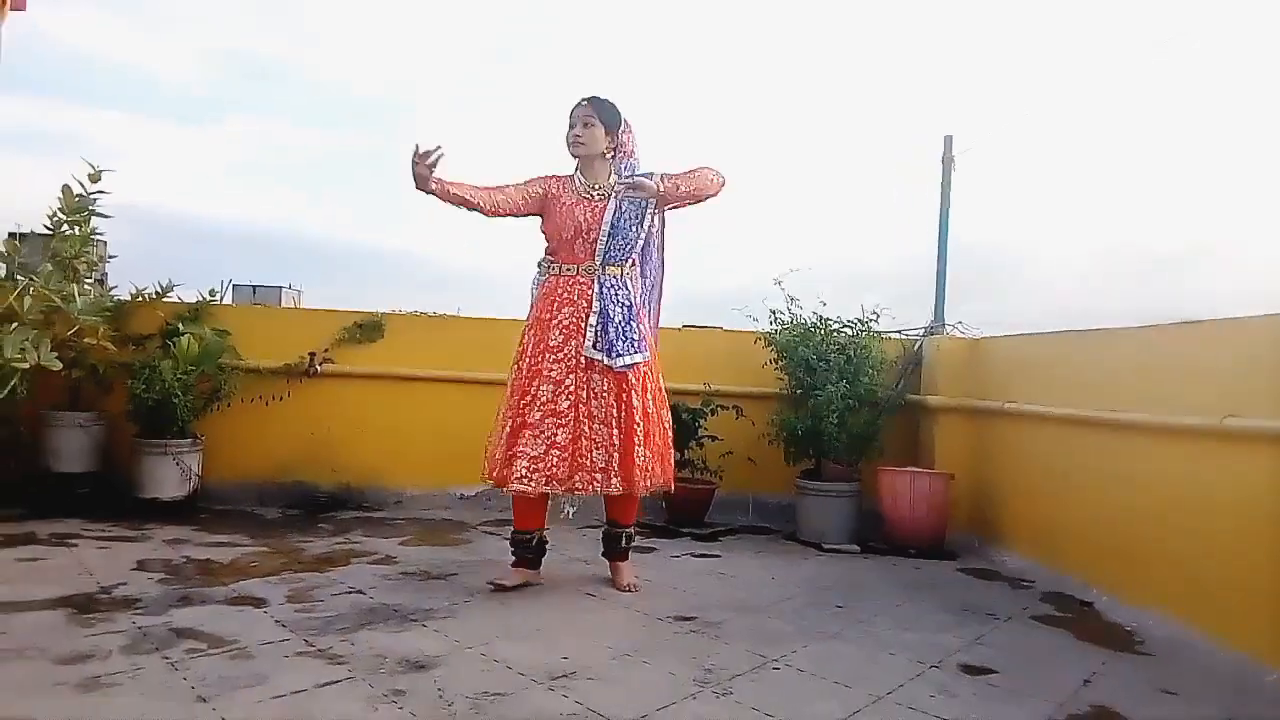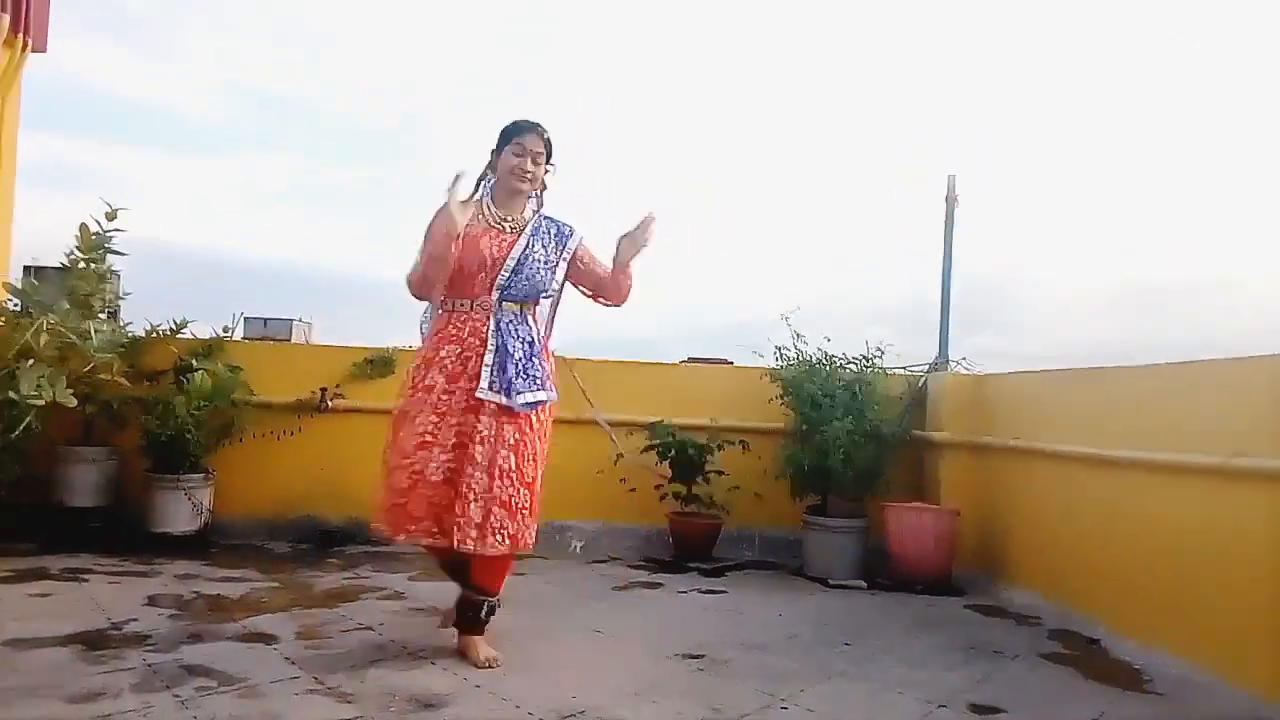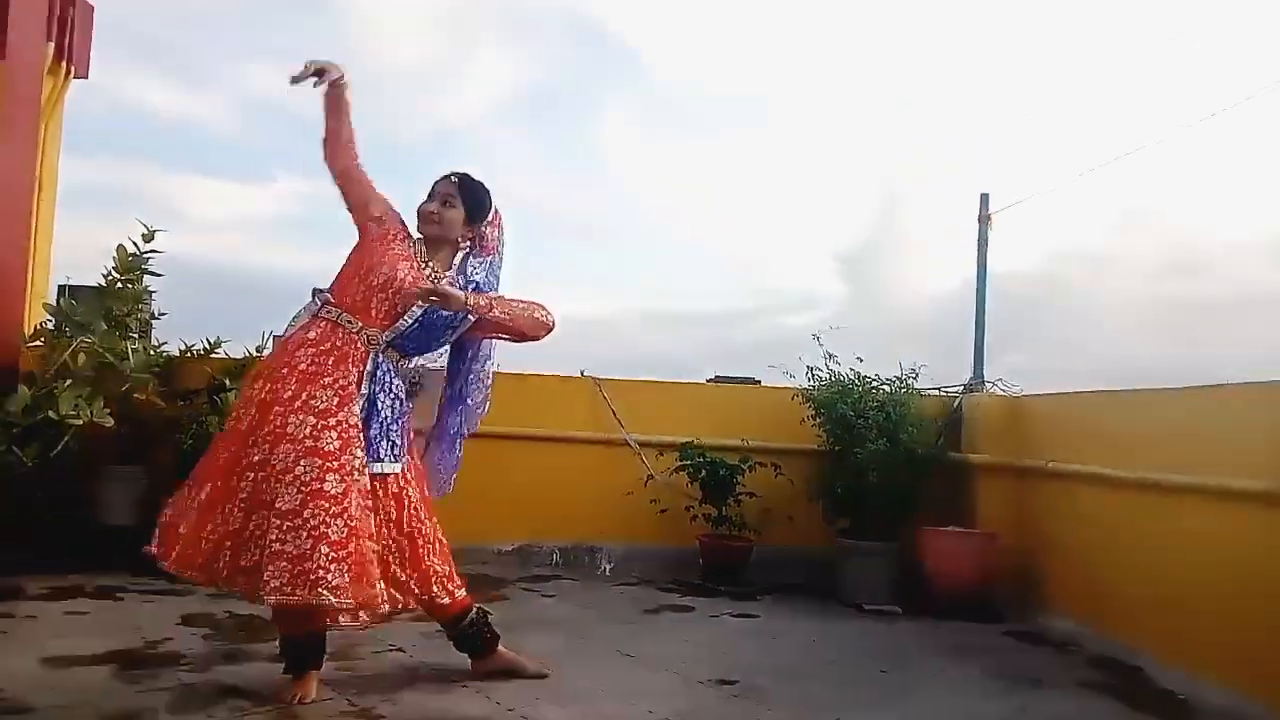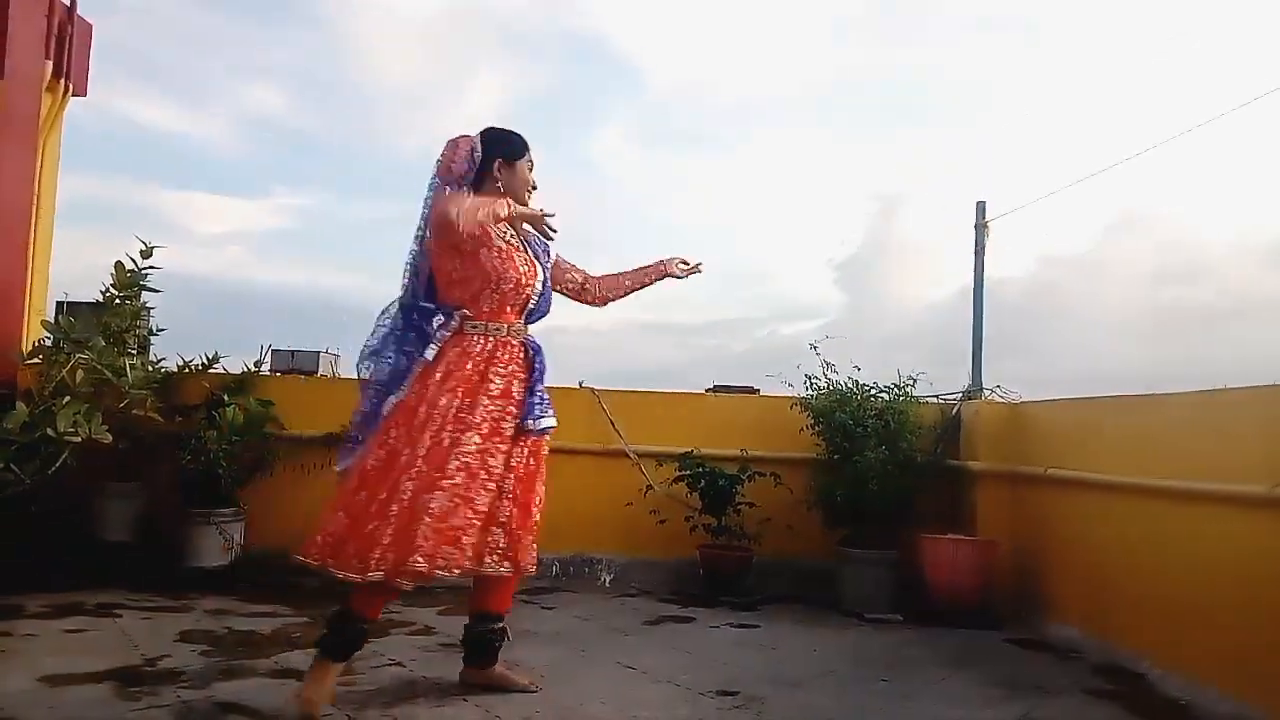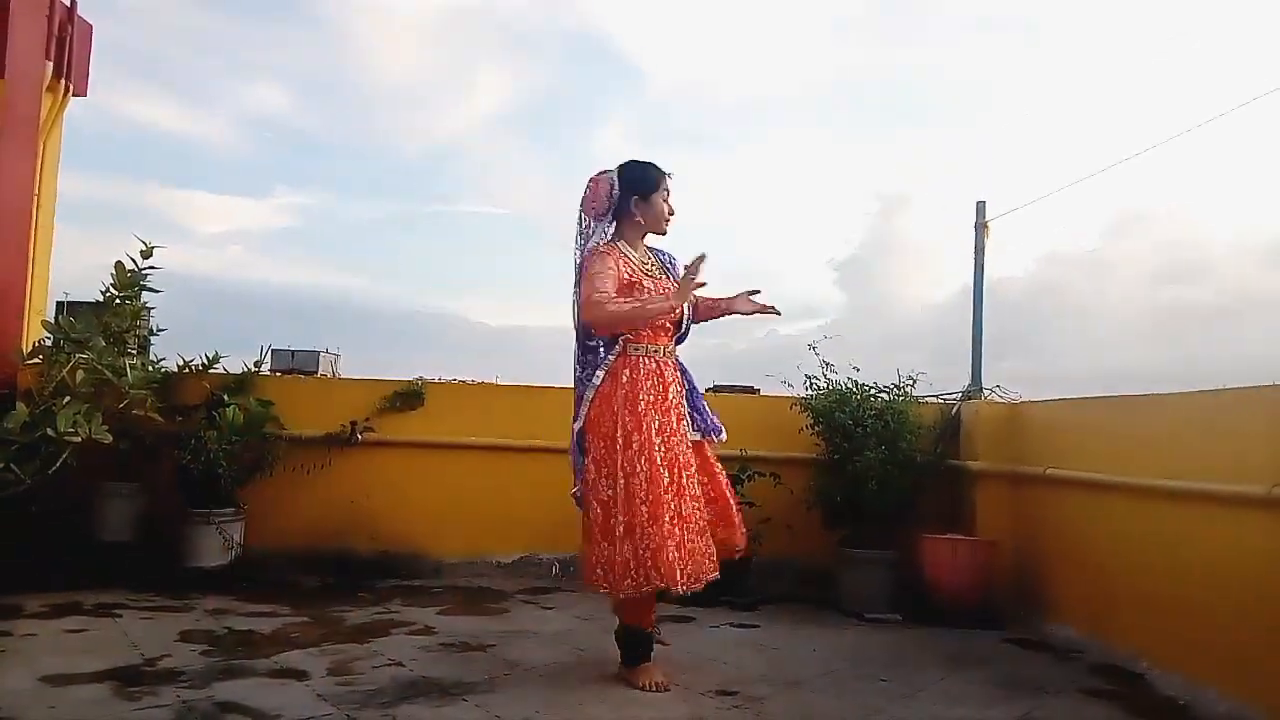
dt=0.7s
person 1, frame 1
left shoulder: (643, 189)
right shoulder: (552, 189)
left elbow: (712, 179)
right elbow: (487, 200)
left wrist: (659, 188)
right wrist: (431, 182)
left hip: (618, 325)
right hip: (557, 323)
left knee: (622, 438)
right knee: (538, 436)
left ankle: (619, 554)
right ankle: (527, 557)
person 1, frame 2
left shoulder: (557, 236)
right shoulder: (457, 216)
left elbow: (611, 293)
right elbow: (424, 288)
left wrist: (626, 254)
right wrist: (450, 226)
left hip: (520, 371)
right hip: (452, 361)
left knee: (504, 496)
right knee: (427, 483)
left ankle: (473, 625)
right ankle: (469, 585)
person 1, frame 3
left shoulder: (472, 303)
right shoulder: (387, 233)
left elbow: (540, 321)
right elbow: (340, 157)
left wrist: (470, 305)
right wrist: (335, 89)
left hip: (369, 401)
right hip: (305, 377)
left knee: (403, 532)
right knee: (296, 521)
left ankle: (482, 646)
right ankle: (304, 661)
person 1, frame 4
left shoulder: (534, 247)
right shoulder: (461, 219)
left elbow: (593, 290)
right elbow: (451, 213)
left wrist: (661, 270)
right wrist: (513, 207)
left hip: (513, 383)
right hip: (460, 379)
left knee: (510, 525)
right knee: (416, 516)
left ankle: (481, 659)
right ankle: (332, 654)
person 1, frame 5
left shoulder: (657, 259)
right shoulder: (607, 258)
left elbow: (688, 308)
right elbow: (594, 318)
left wrist: (737, 304)
right wrist: (674, 296)
left hip: (671, 396)
right hip: (629, 400)
left knee: (692, 514)
right knee: (644, 522)
left ankle: (634, 608)
right ankle: (635, 656)
